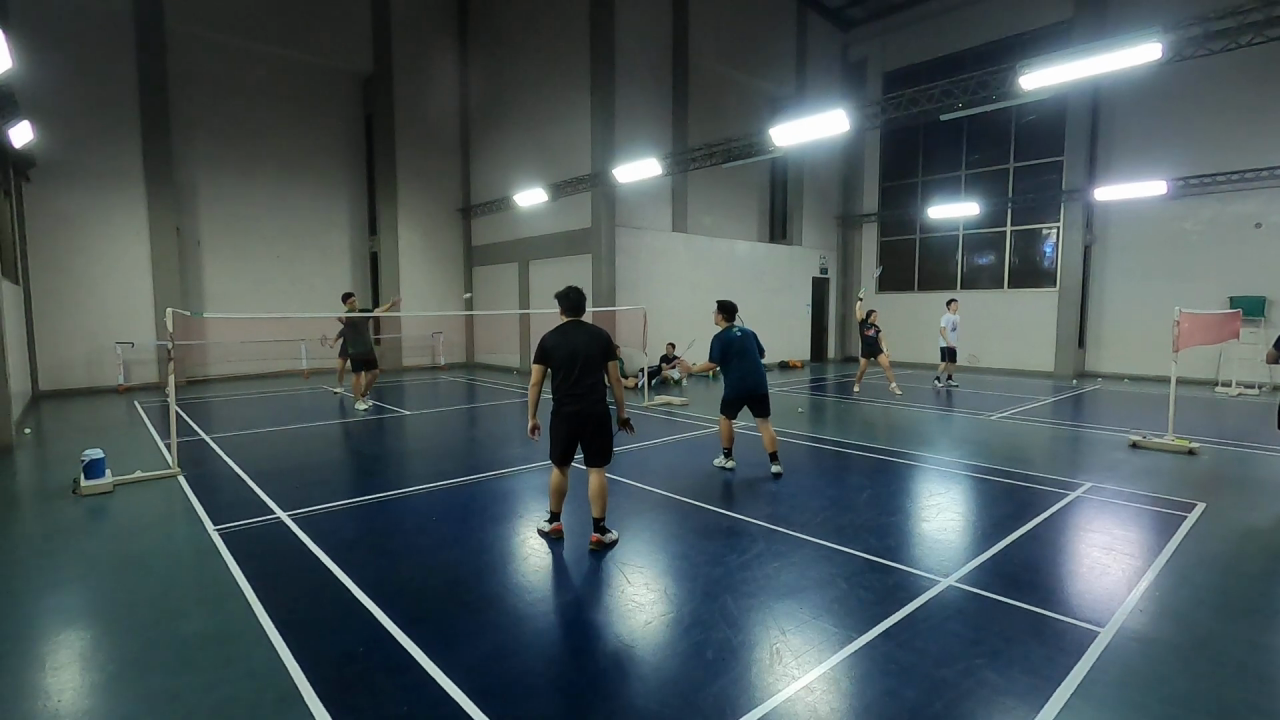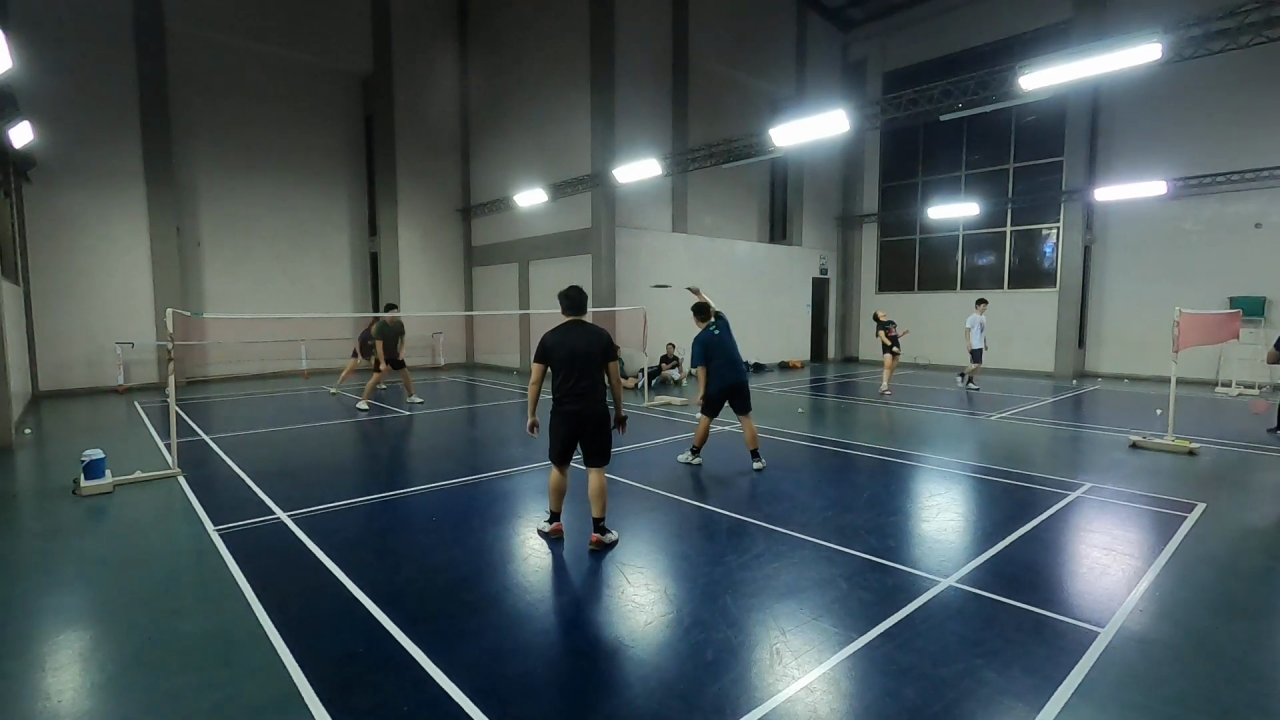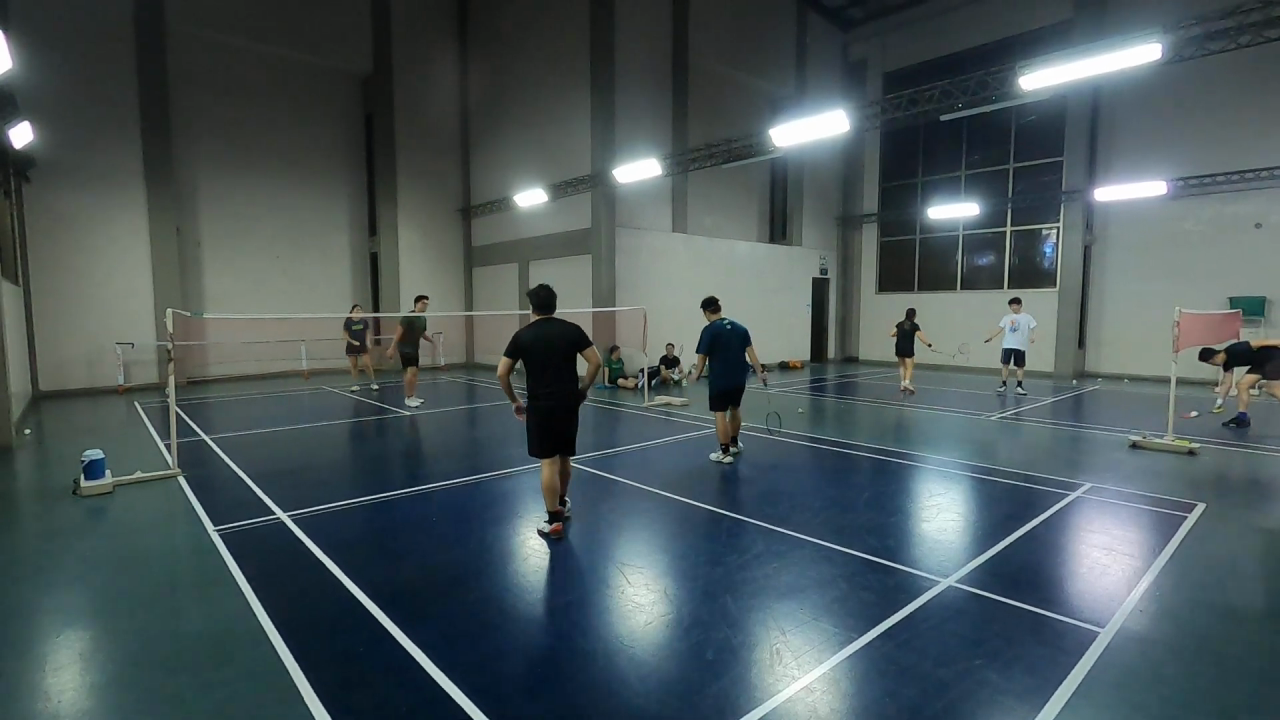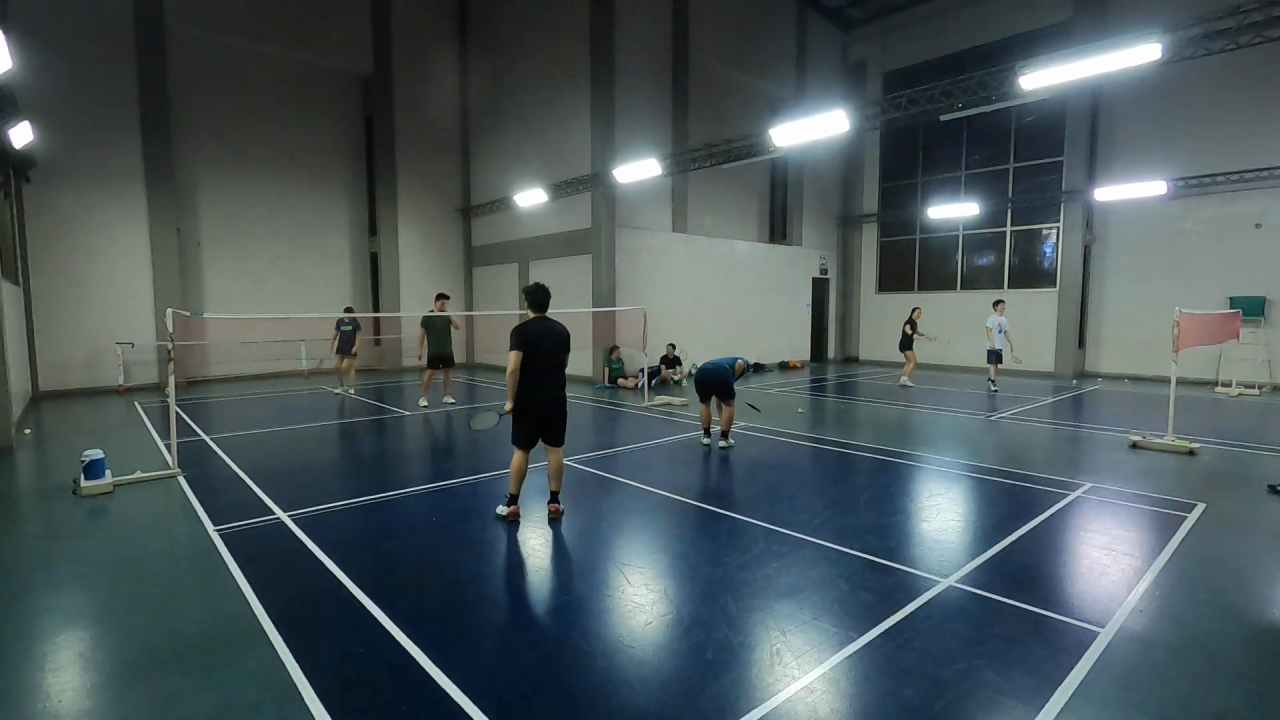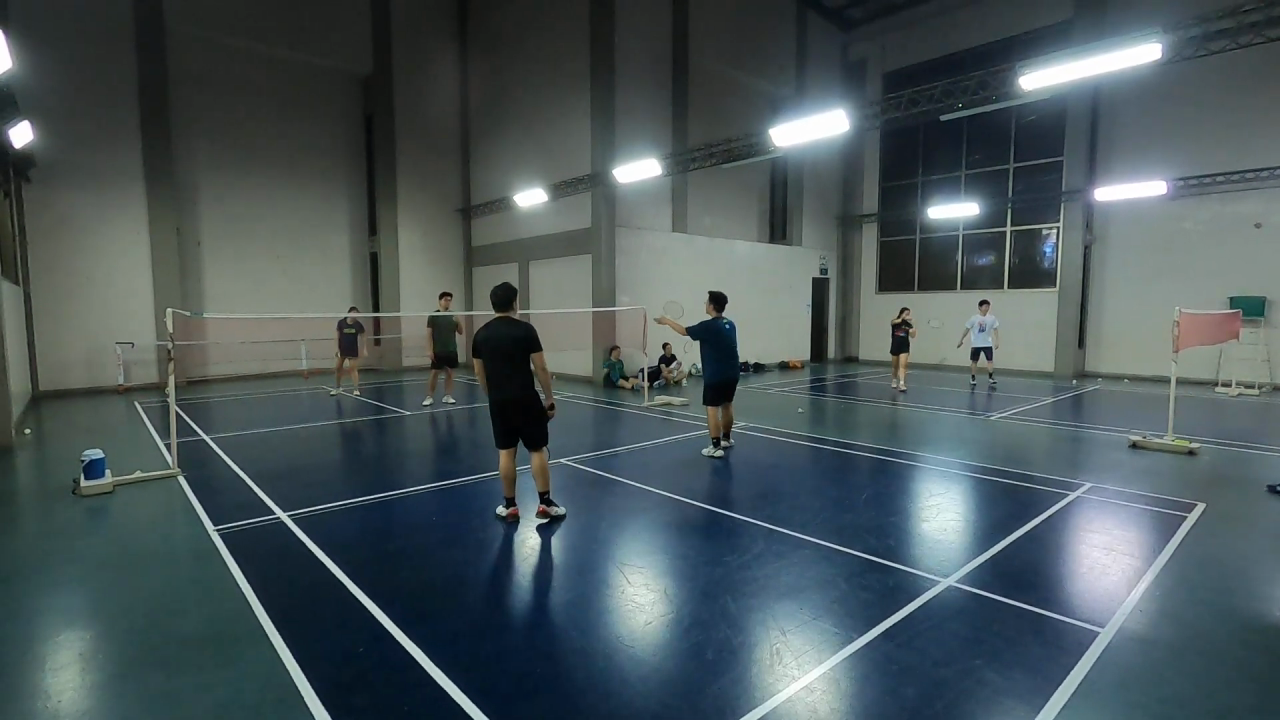
dt=1s
person 1, frame 1
left shoulder: (549, 339)
right shoulder: (601, 336)
left elbow: (535, 383)
right elbow: (615, 380)
left wrist: (532, 417)
right wrist: (621, 413)
left hip: (563, 414)
right hip: (596, 413)
left knee: (559, 468)
right knee: (596, 471)
left ankle: (554, 523)
right ankle: (599, 532)
person 1, frame 2
left shoulder: (550, 338)
right shoulder: (602, 336)
left elbow: (535, 381)
right elbow: (615, 380)
left wrist: (531, 415)
right wrist: (619, 412)
left hip: (563, 413)
right hip: (596, 412)
left knee: (559, 467)
right knee: (596, 470)
left ankle: (554, 522)
right ankle: (599, 531)
person 1, frame 3
left shoulder: (523, 336)
right shoulder: (572, 330)
left elbow: (502, 373)
right elbow: (596, 361)
left wrist: (514, 401)
right wrist: (583, 388)
left hip: (539, 407)
right hip: (568, 404)
left knee: (548, 463)
right knee: (564, 458)
left ankle: (554, 521)
right ankle: (562, 503)
person 1, frame 4
left shoulder: (521, 331)
right shoulder: (562, 330)
left elbow: (513, 368)
left wrist: (511, 399)
left hip: (529, 401)
right hip: (557, 399)
left knee: (521, 451)
right knee: (554, 450)
left ankle: (512, 504)
right ankle: (554, 503)
person 1, frame 5
left shoulder: (481, 334)
right shoulder: (525, 330)
left elbow: (480, 373)
right elbow: (541, 368)
right wrist: (549, 399)
left hip: (498, 401)
right hip: (526, 399)
left knee: (506, 453)
right knee: (537, 450)
left ankle: (510, 506)
right ankle: (545, 503)
